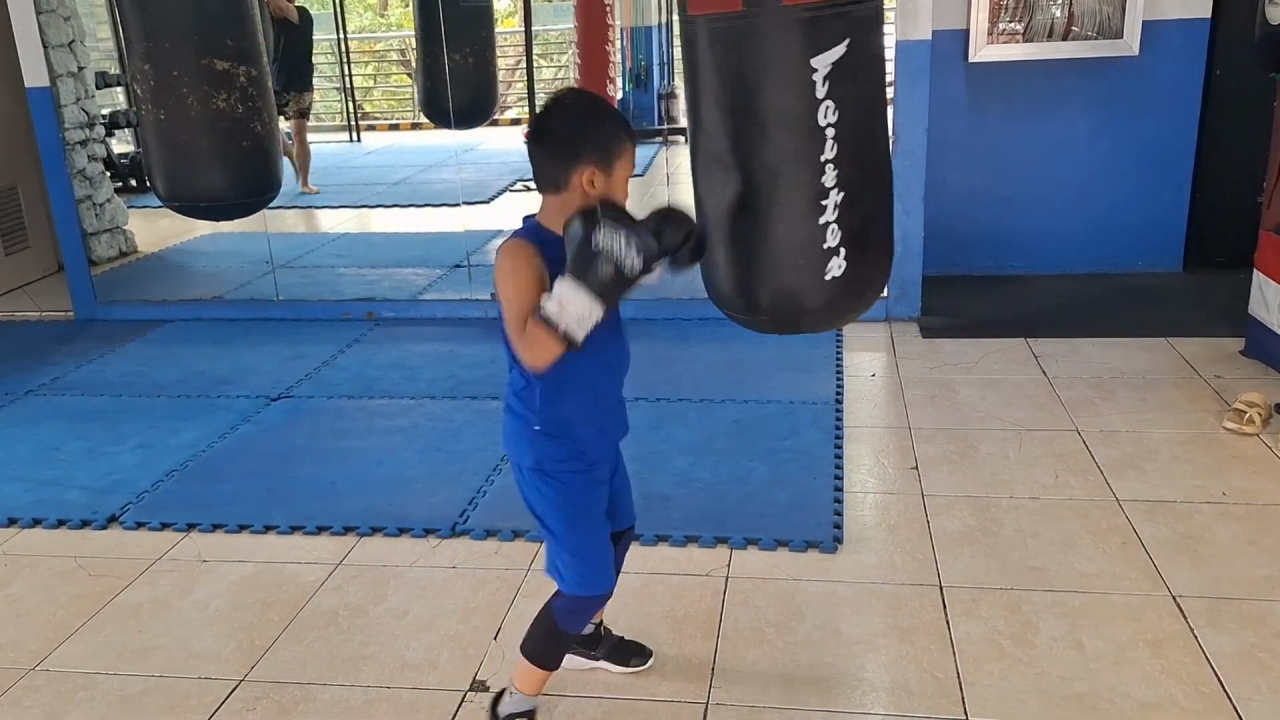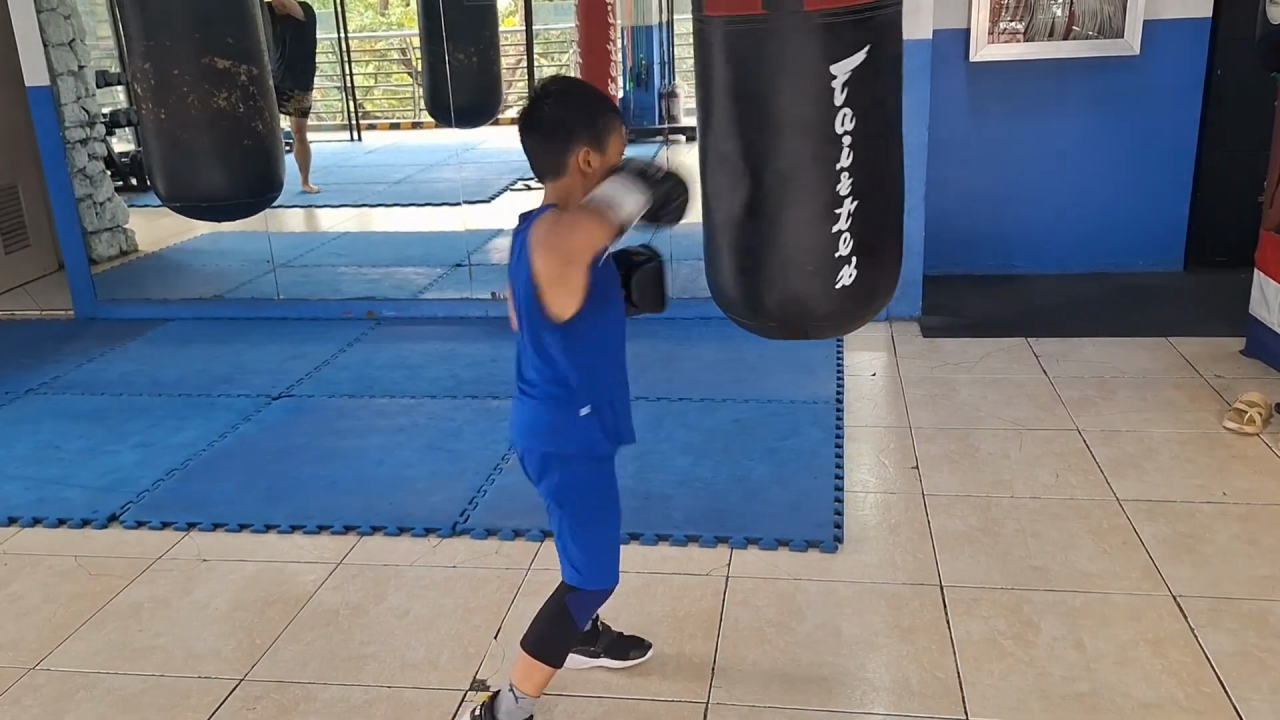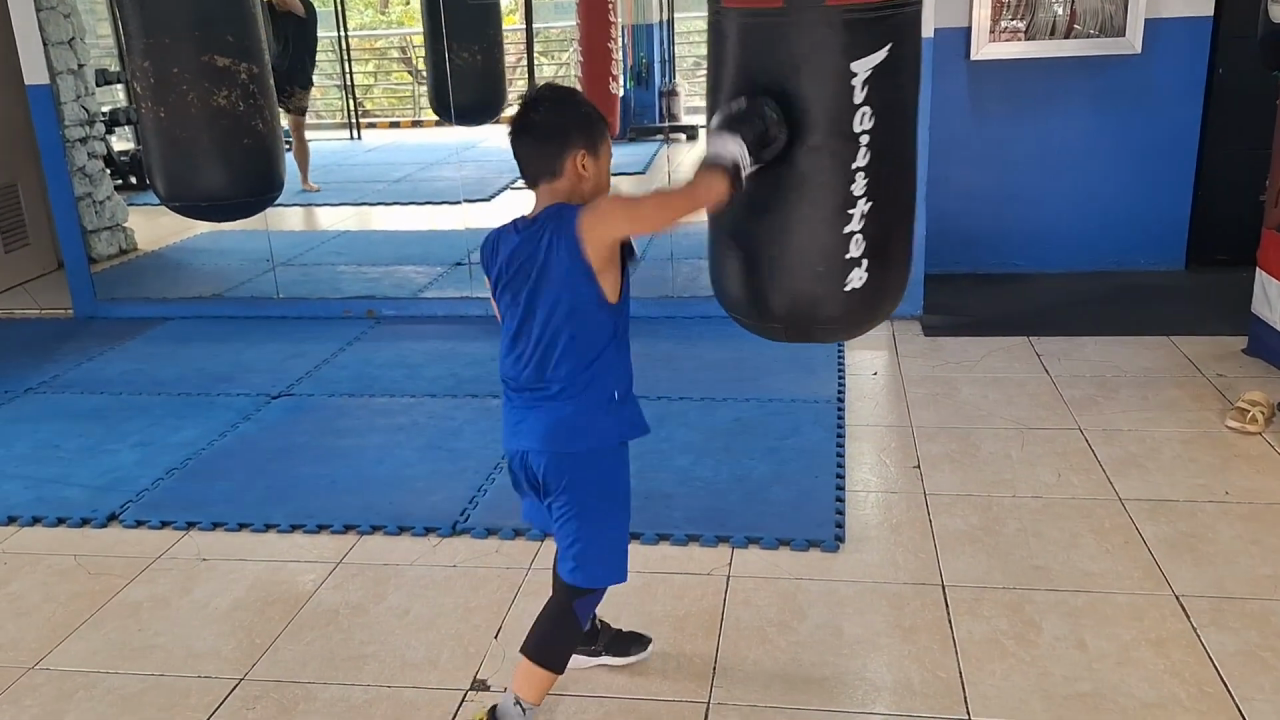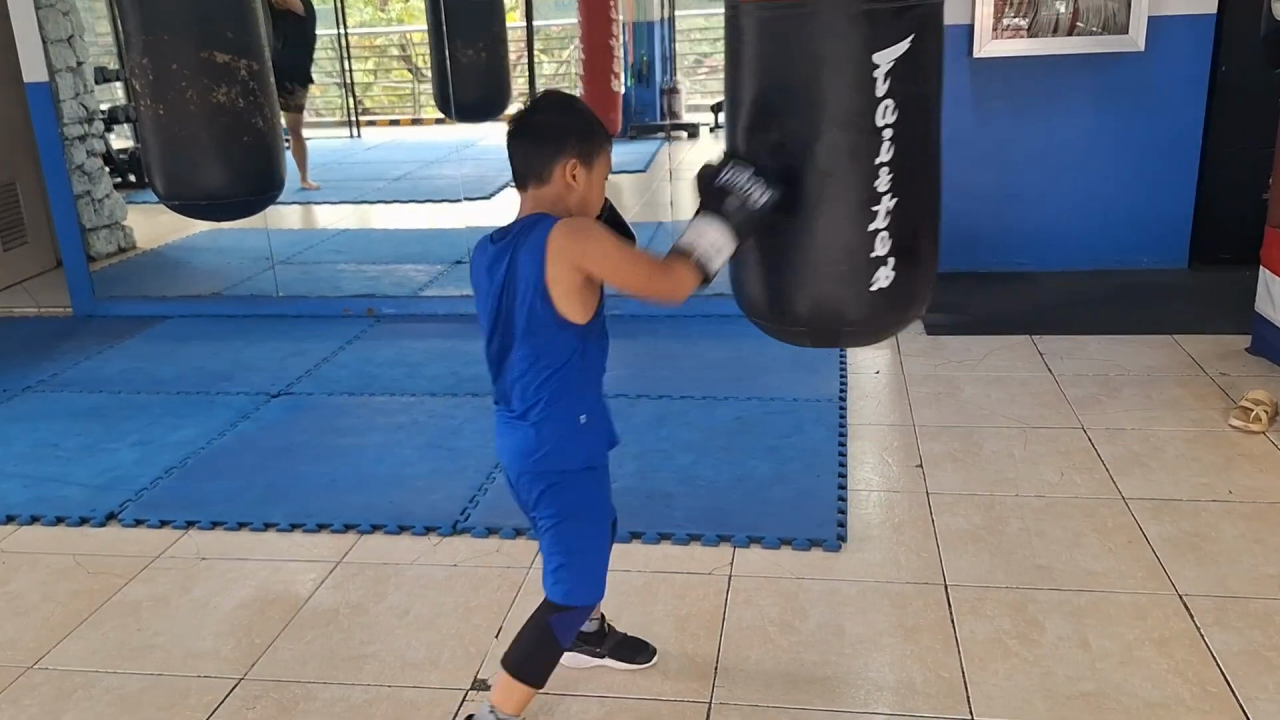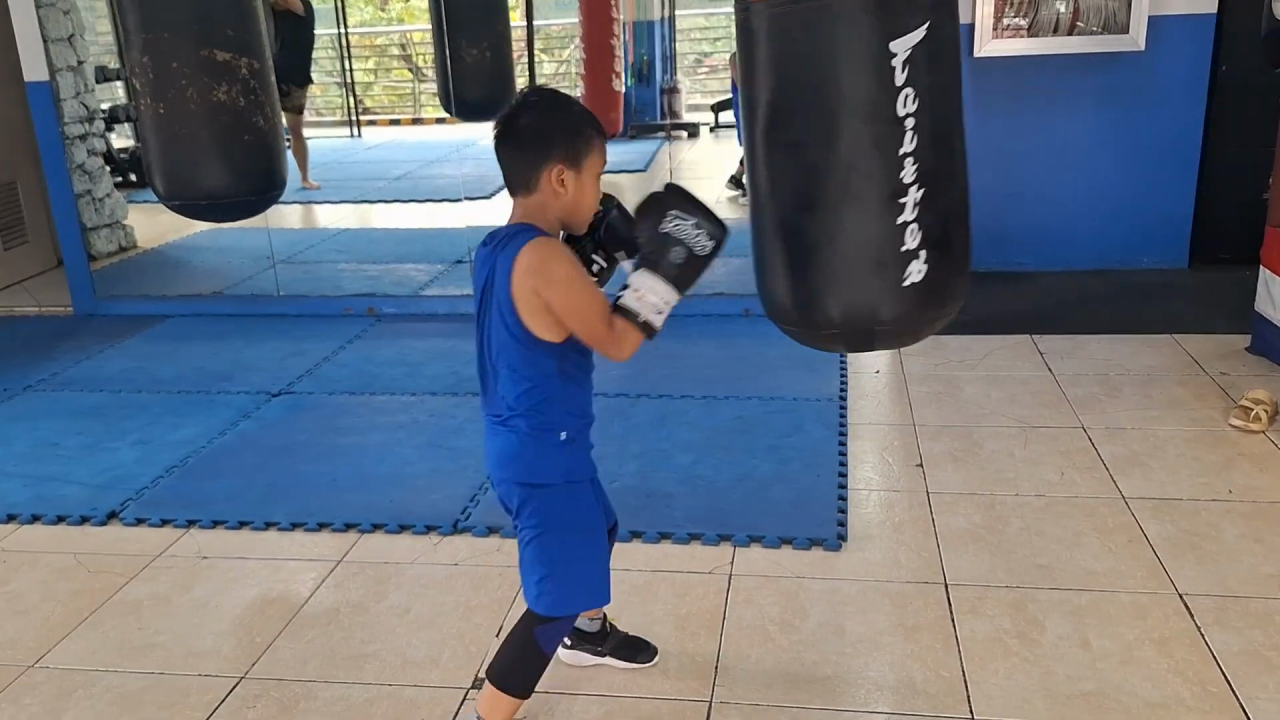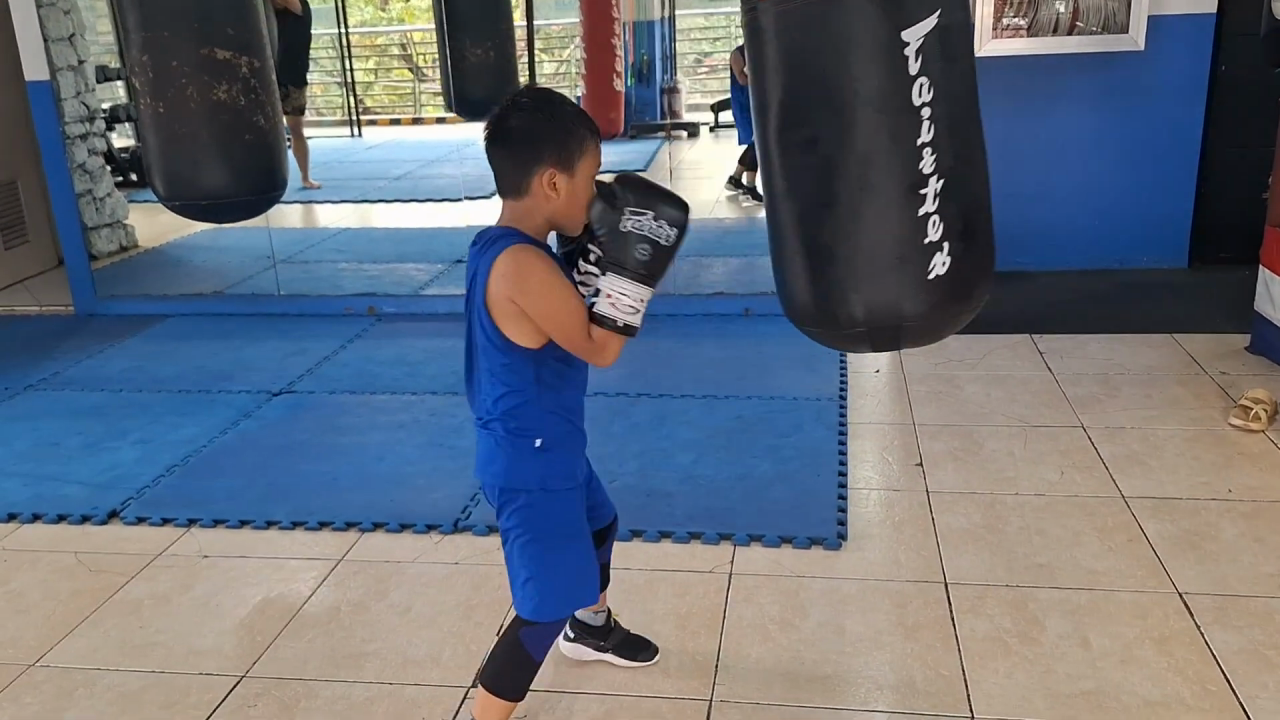
dt=0.1s
person 1, frame 1
left shoulder: (586, 234)
right shoulder: (521, 254)
right elbow: (534, 353)
left wrist: (643, 240)
right wrist: (588, 277)
left hip: (595, 435)
right hip: (551, 446)
left knee: (616, 531)
right knee: (587, 580)
left ankle: (582, 638)
person 1, frame 2
left shoulder: (538, 236)
right shoulder: (555, 230)
right elbow: (586, 230)
left wrist: (617, 287)
right wrist: (631, 193)
left hip: (561, 421)
right hip: (569, 431)
left knee: (593, 533)
right knee: (589, 574)
left ankle: (579, 634)
person 1, frame 3
left shoulder: (495, 247)
right shoulder: (590, 224)
right elbow: (705, 192)
right wrist: (735, 142)
left hip: (526, 427)
right hip: (578, 431)
left knee: (581, 538)
right knee: (587, 569)
left ankle: (577, 632)
person 1, frame 4
left shoulder: (488, 251)
right shoulder: (569, 237)
right elbow: (672, 286)
right wrist: (726, 211)
left hip: (525, 433)
right hip: (561, 441)
left knee: (590, 535)
right knee: (573, 591)
left ankle: (584, 637)
person 1, frame 5
left shoulder: (498, 249)
right shoulder: (543, 256)
right elbow: (616, 342)
left wrist: (600, 259)
right wrist: (663, 265)
left hip: (518, 440)
right hip: (545, 454)
left knee: (595, 531)
right knee: (554, 602)
left ankle: (587, 632)
person 1, frame 6
left shoulder: (503, 247)
right shoulder: (520, 264)
left elbow: (572, 319)
right elbow: (598, 349)
left wrist: (592, 253)
right wrist: (632, 265)
left hip: (549, 445)
right hip: (531, 461)
left knee: (598, 526)
right knee: (547, 608)
left ankle: (592, 628)
